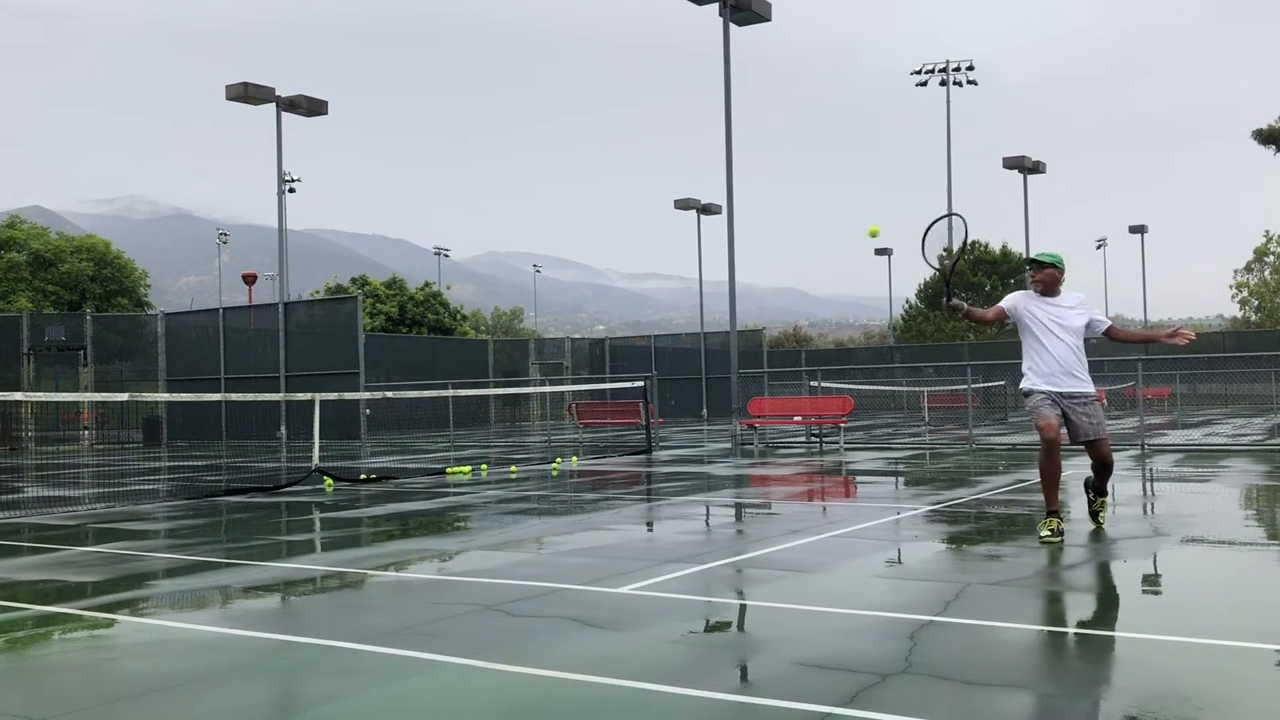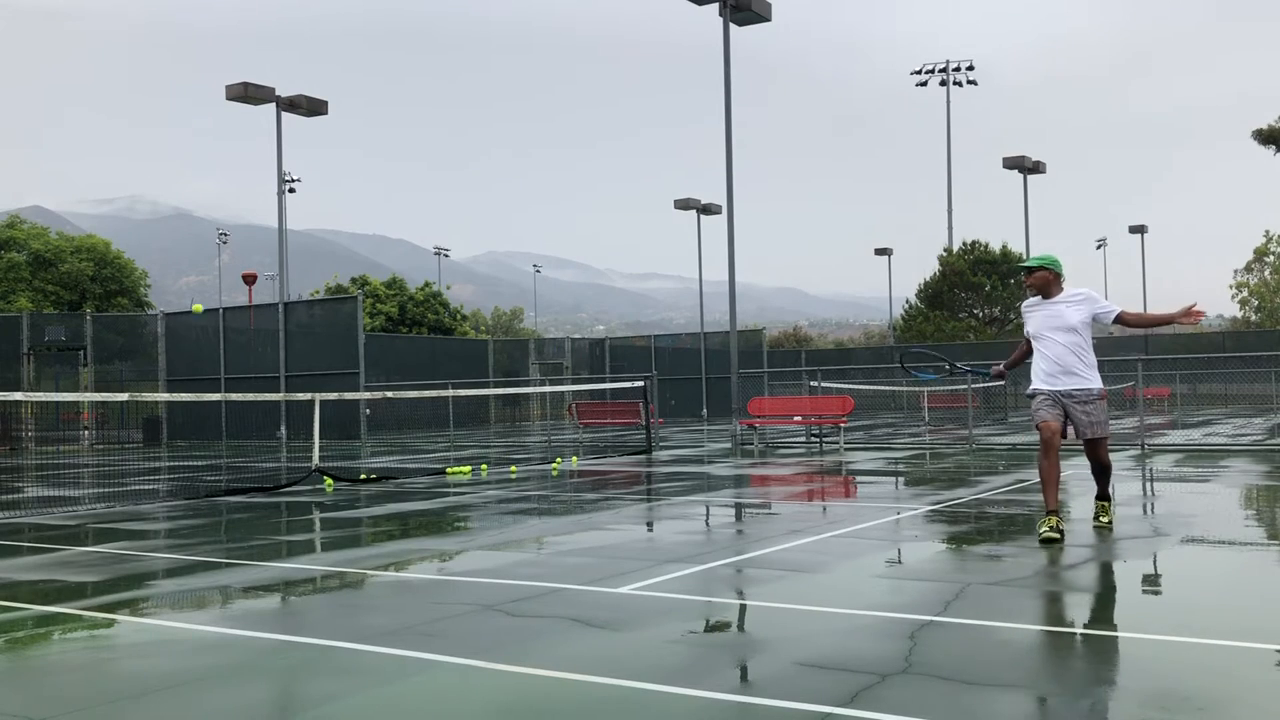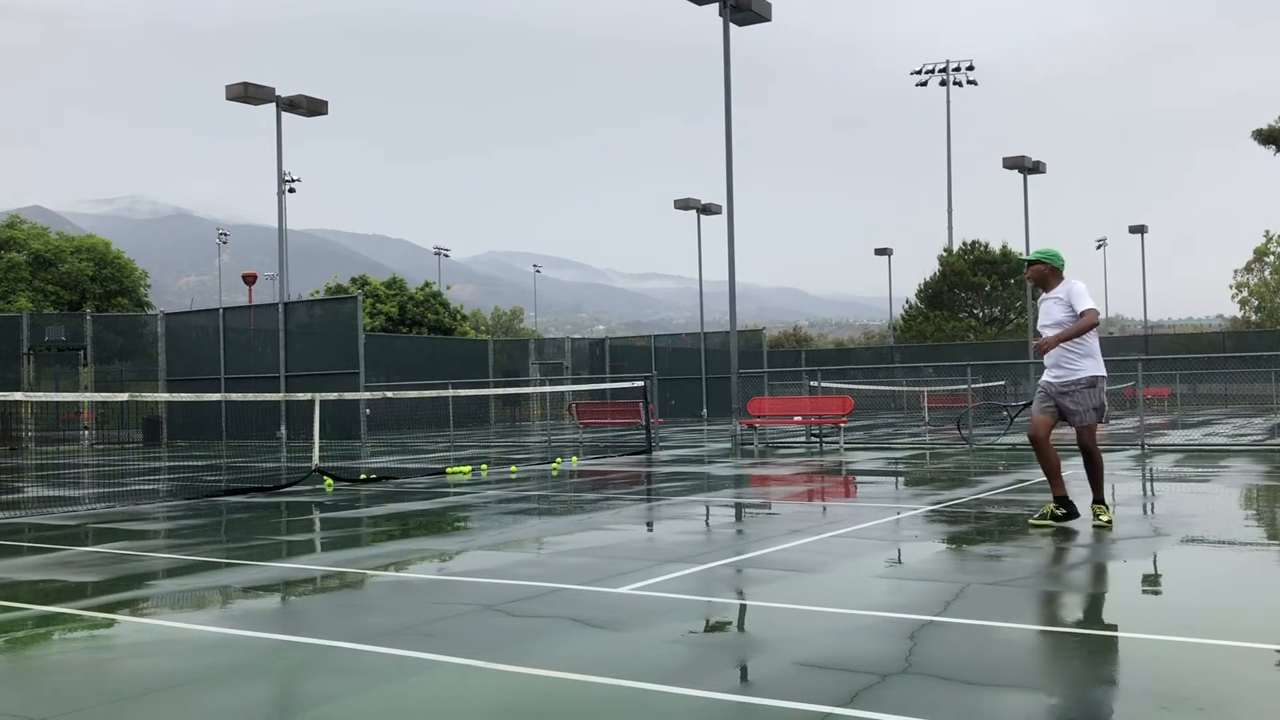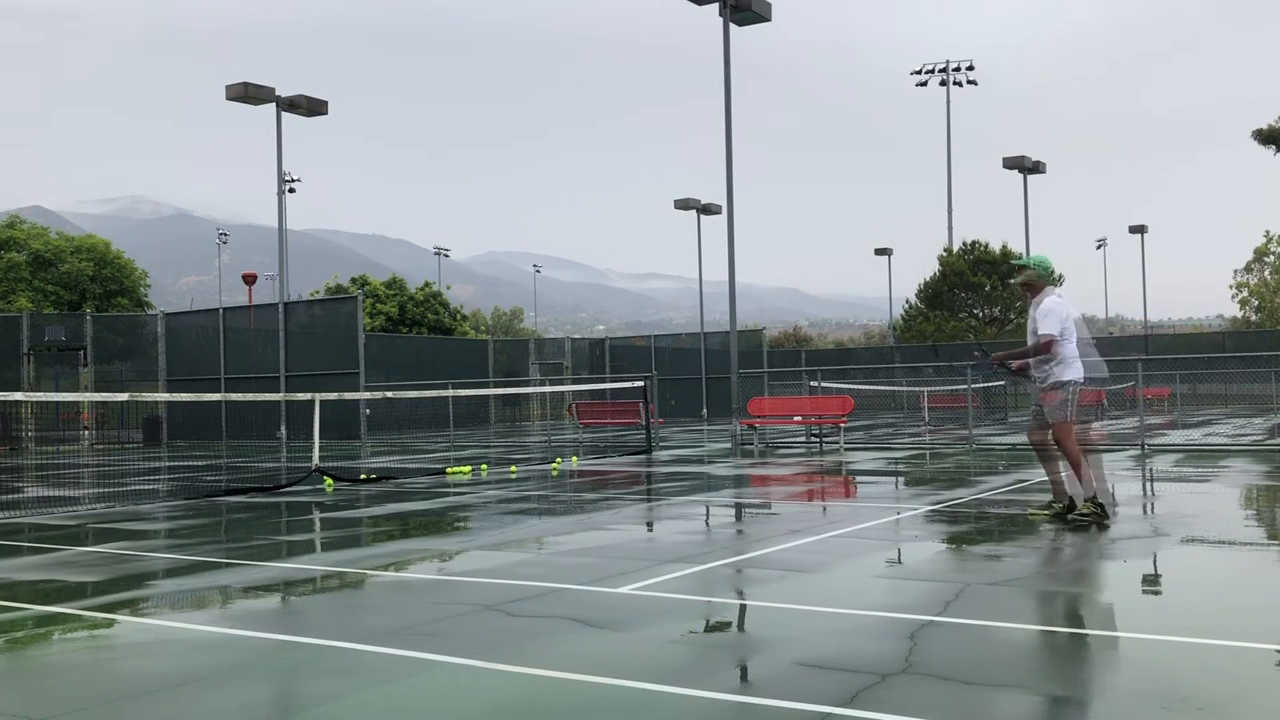
dt=0.3s
person 1, frame 1
left shoulder: (1080, 303)
right shoulder: (1020, 300)
left elbow: (1116, 332)
right elbow: (988, 317)
left wrist: (1160, 337)
right wrist: (962, 309)
left hip: (1081, 391)
right hip: (1041, 389)
left knee: (1102, 458)
right knee: (1050, 438)
left ankle: (1097, 488)
right ankle: (1052, 517)
person 1, frame 2
left shoulder: (1084, 298)
right shoulder: (1028, 308)
left elbow: (1127, 318)
left wrist: (1174, 317)
right wrist: (1005, 367)
left hip: (1085, 389)
right hip: (1045, 390)
left knee: (1098, 453)
right knee: (1048, 439)
left ankle: (1103, 499)
right ankle: (1052, 517)
person 1, frame 3
left shoulder: (1074, 288)
right shoulder: (1044, 300)
left elbow: (1091, 320)
left wrist: (1054, 339)
left hip: (1086, 377)
right hip: (1054, 381)
left knee: (1086, 442)
right knee: (1037, 434)
left ankle: (1100, 504)
right ankle: (1062, 505)
person 1, frame 4
left shoulder: (1050, 302)
right shoulder: (1040, 302)
left elbow: (1046, 347)
left wrist: (1007, 357)
right wrist: (1028, 364)
left hip: (1063, 380)
right hip: (1048, 382)
left knee: (1062, 437)
right knee: (1037, 438)
left ankle: (1091, 501)
right ankle: (1062, 499)
